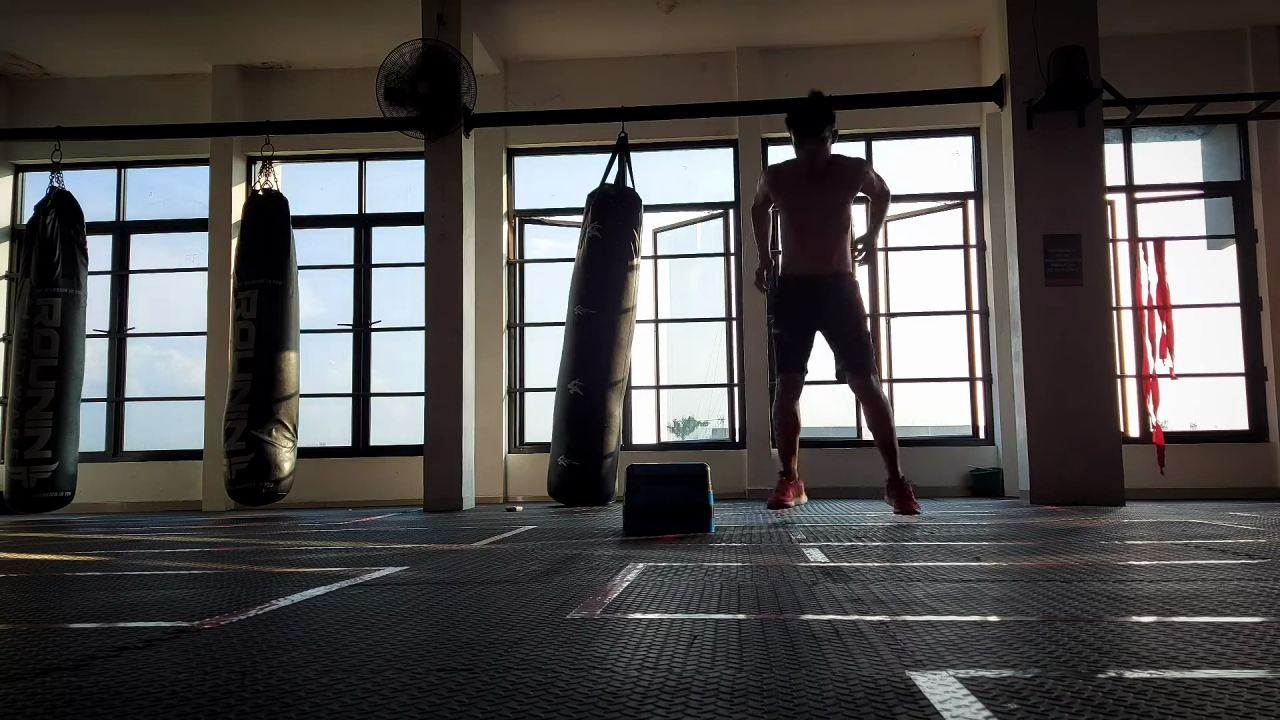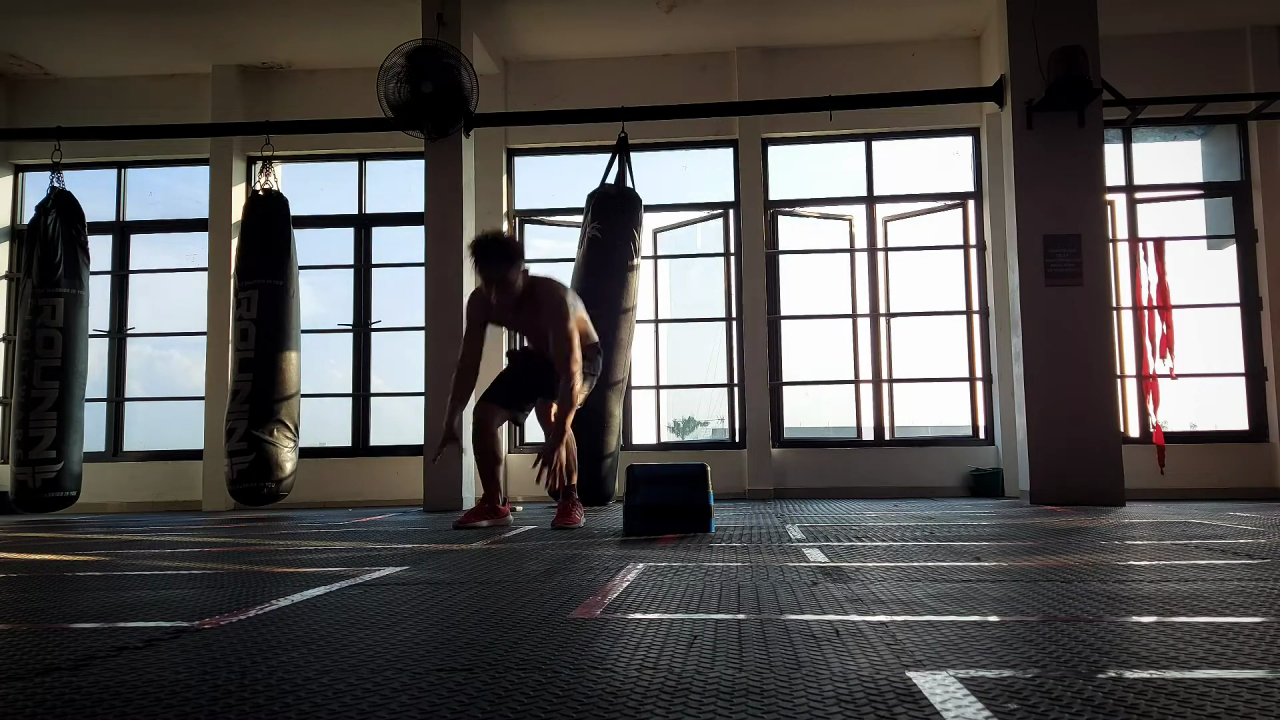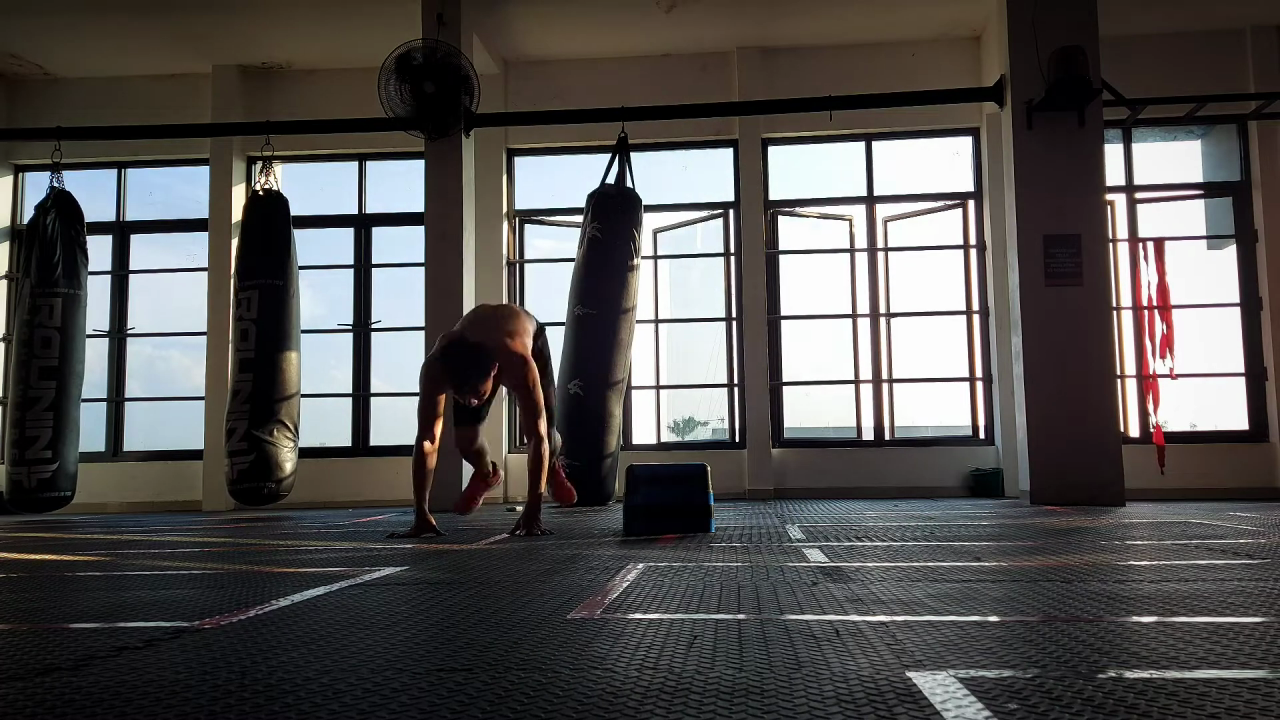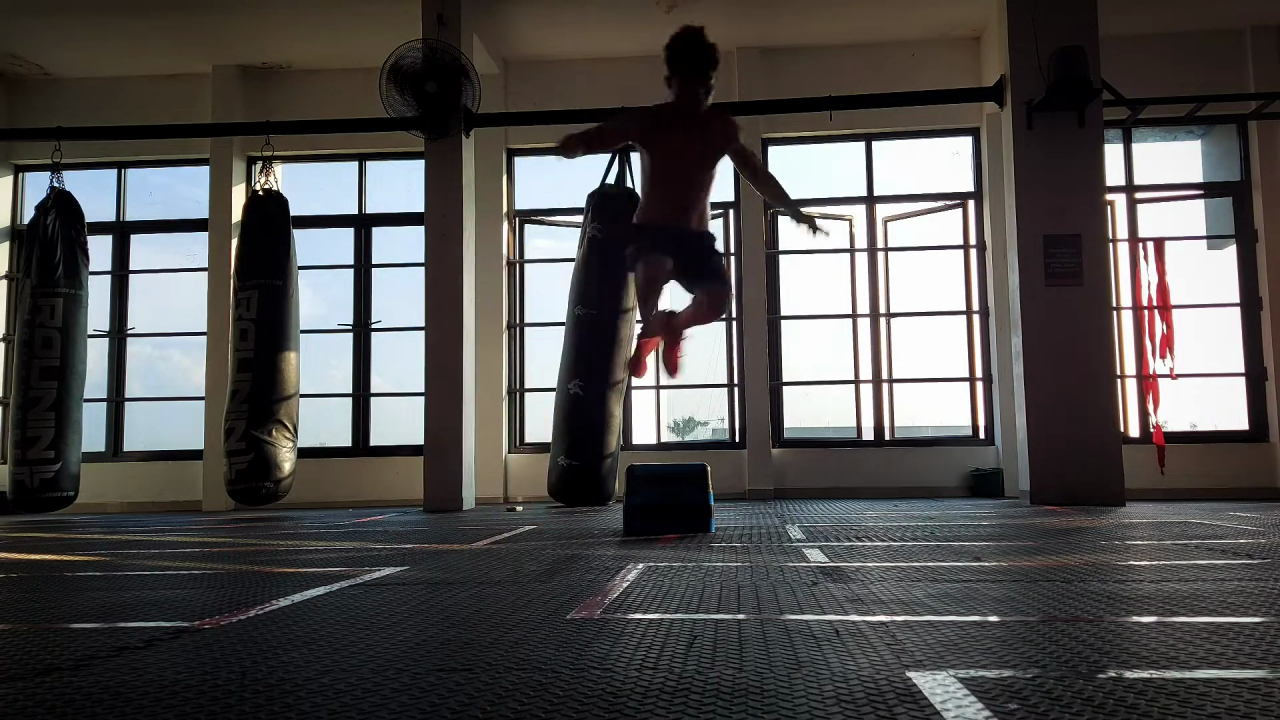
dt=1s
person 1, frame 1
left shoulder: (854, 171)
right shoulder: (776, 177)
left elbow: (883, 197)
right elbow: (758, 210)
left wrist: (872, 236)
right wrist: (764, 259)
left hip: (838, 286)
right hip: (790, 288)
left knee: (866, 383)
right knee: (787, 385)
left ankle: (897, 483)
right ankle: (790, 481)
person 1, frame 2
left shoulder: (553, 300)
right shoulder: (480, 301)
left elbow: (571, 376)
right elbow: (468, 363)
left wrist: (556, 443)
right wrist: (451, 420)
left hip: (580, 355)
right hip: (536, 358)
left knee: (550, 413)
right knee: (485, 415)
left ankle: (570, 501)
right ankle: (493, 505)
person 1, frame 3
left shoulder: (520, 363)
right shoulder: (435, 368)
left elbow: (538, 436)
right elbow: (426, 440)
left wrist: (532, 511)
right wrist: (421, 515)
left knee: (542, 429)
right knee: (464, 438)
left ankle: (554, 469)
right ankle: (486, 472)
person 1, frame 4
left shoulder: (722, 125)
right shoulder: (647, 121)
left elbow: (755, 172)
right elbow: (590, 142)
left wrist: (789, 205)
right wrist: (572, 145)
left hip: (696, 237)
right hip: (649, 231)
left knee: (718, 301)
right knee: (654, 270)
left ankle: (671, 326)
right ankle: (651, 326)
